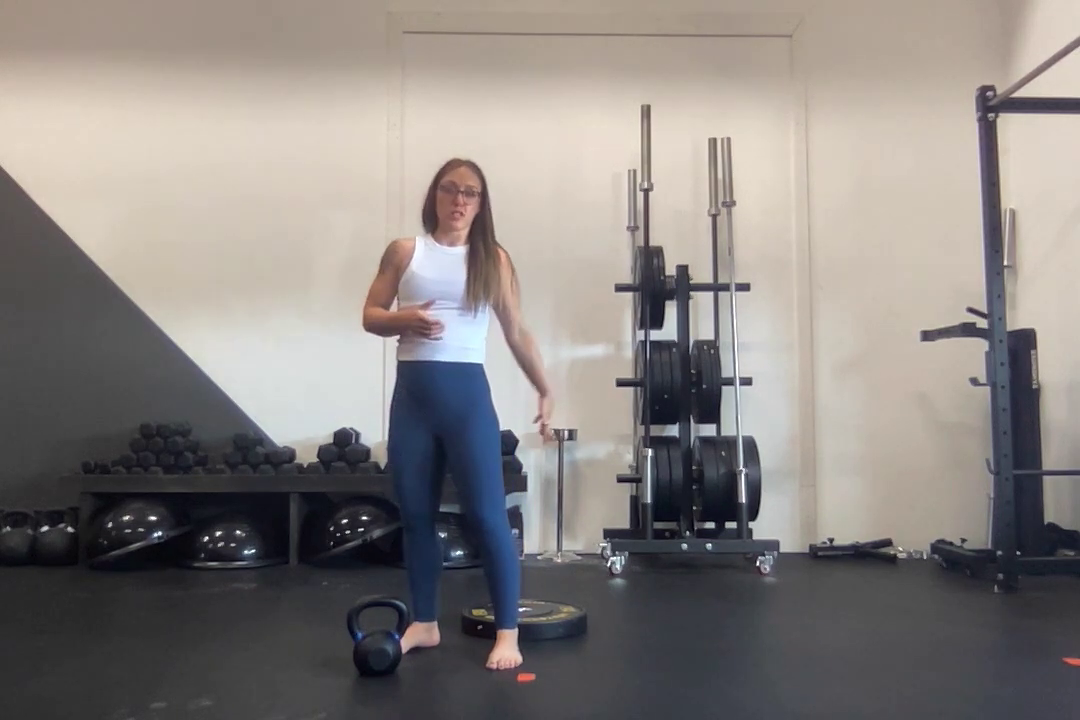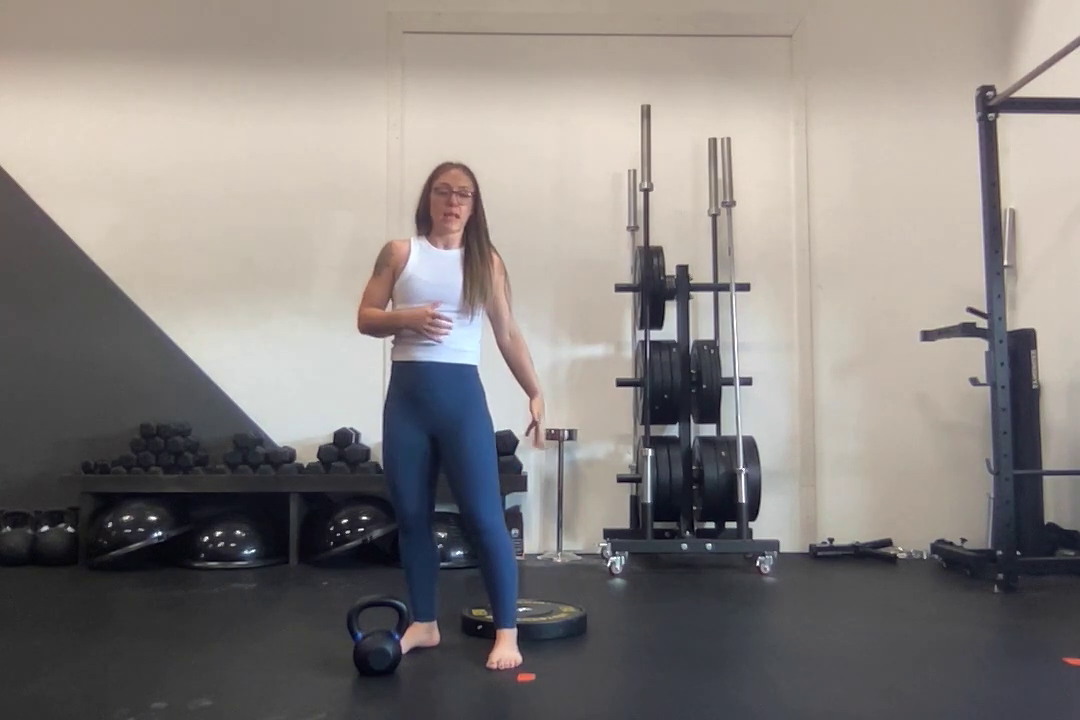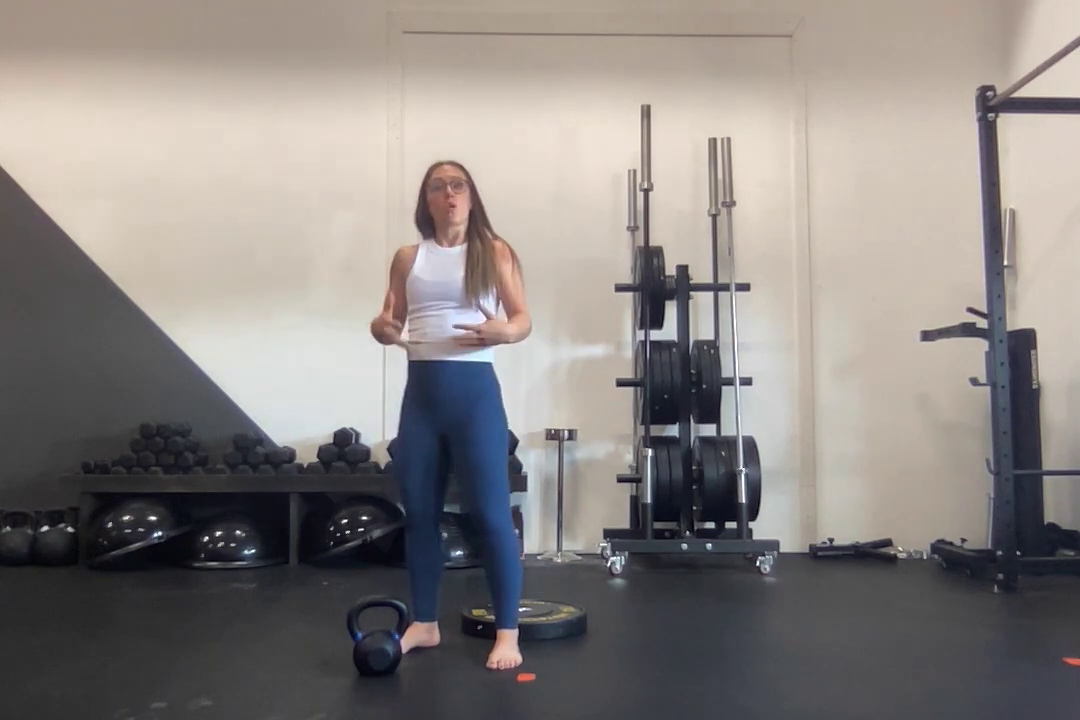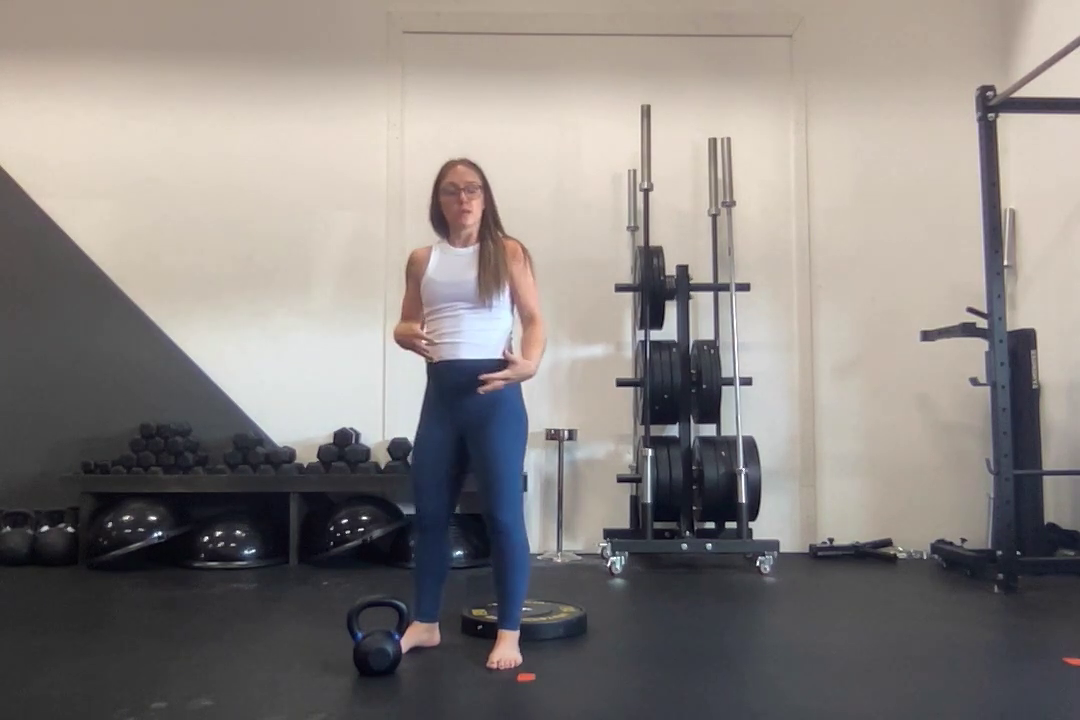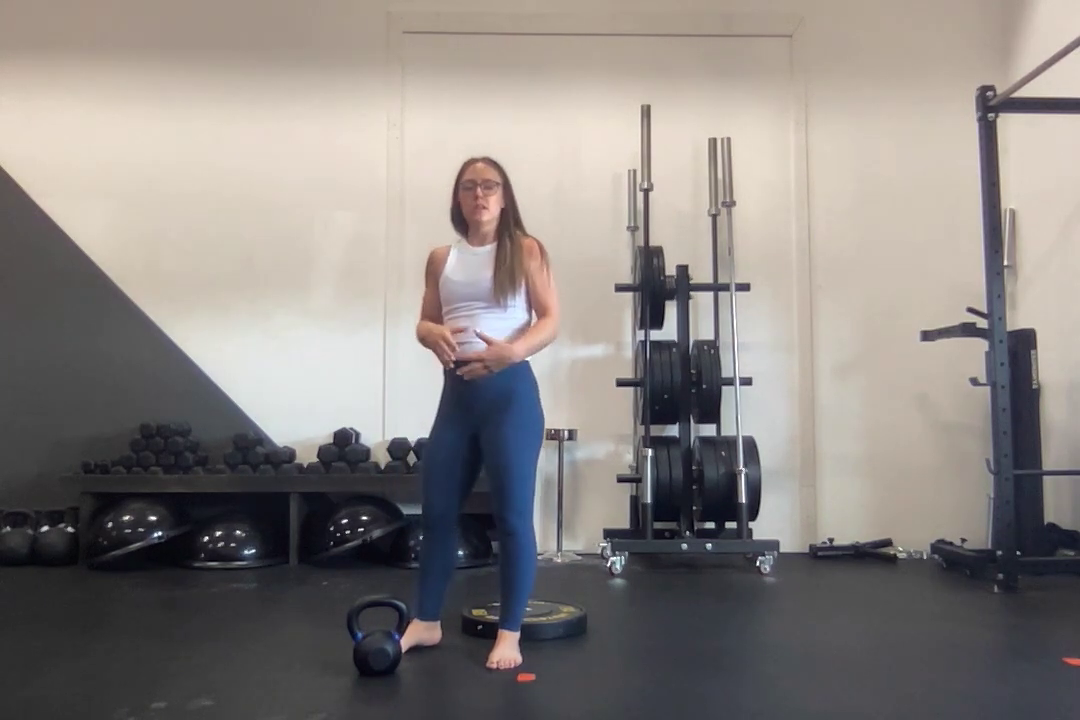
dt=0.4s
person 1, frame 1
left shoulder: (493, 258)
right shoulder: (403, 251)
left elbow: (516, 330)
right elbow: (370, 316)
left wrist: (545, 390)
right wrist: (405, 319)
left hip: (467, 392)
right hip: (412, 392)
left knee: (487, 515)
right knee: (415, 514)
left ankle: (507, 633)
right ankle: (424, 623)
person 1, frame 2
left shoulder: (486, 260)
right shoulder: (399, 252)
left elbow: (508, 334)
right elbow: (366, 318)
left wrist: (535, 393)
right wrist: (405, 319)
left hip: (462, 394)
right hip: (406, 393)
left knee: (484, 517)
right knee: (411, 515)
left ankle: (506, 632)
right ankle: (424, 623)
person 1, frame 3
left shoulder: (495, 252)
right shoulder: (408, 257)
left elbow: (522, 317)
right elbow: (388, 323)
left wrist: (500, 331)
right wrist: (381, 326)
left hip: (474, 390)
right hip: (420, 392)
left knee: (491, 514)
right knee: (418, 513)
left ankle: (507, 632)
right ankle: (424, 623)
person 1, frame 4
left shoulder: (508, 251)
right shoulder: (422, 259)
left elbow: (533, 318)
right elbow: (405, 324)
left wrist: (530, 362)
right wrist: (408, 335)
left hip: (495, 394)
right hip: (441, 393)
left knee: (503, 514)
right knee: (429, 513)
left ankle: (509, 632)
right ankle: (425, 623)
person 1, frame 5
left shoulder: (526, 250)
right shoulder: (442, 258)
left elbow: (549, 318)
right elbow: (425, 321)
left wrist: (514, 349)
right wrist: (436, 335)
left hip: (510, 391)
right hip: (457, 392)
left knee: (512, 515)
right knee: (437, 511)
left ankle: (510, 633)
right ankle: (426, 621)
